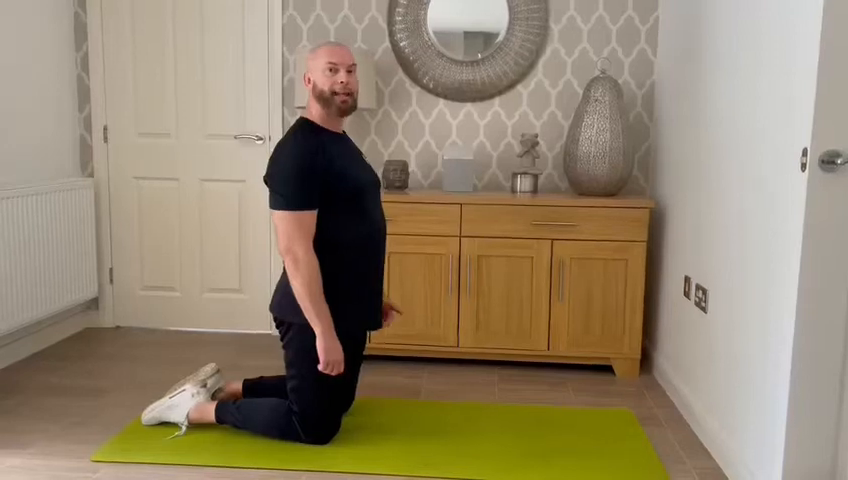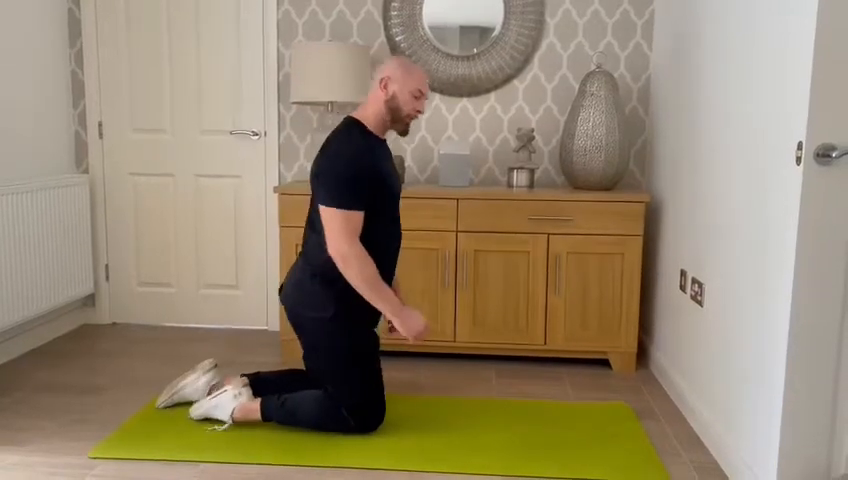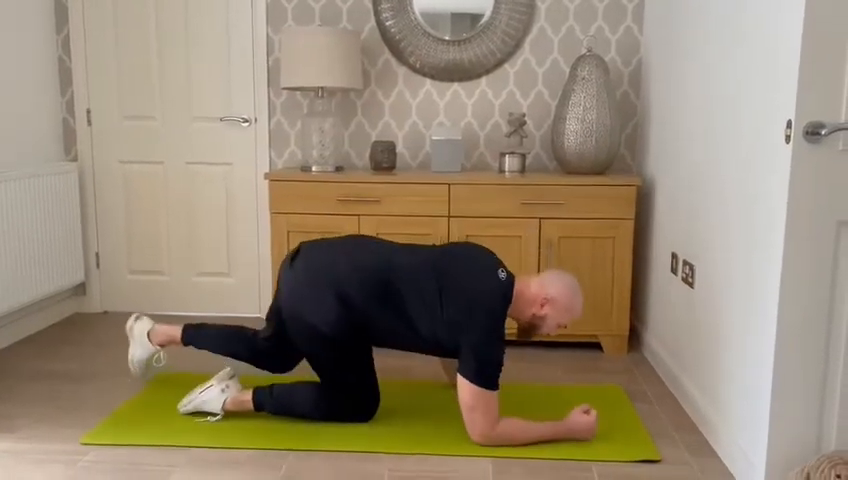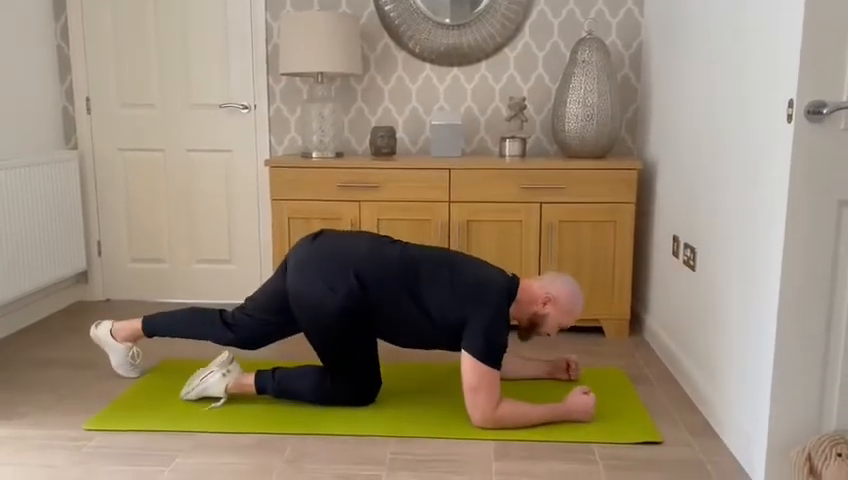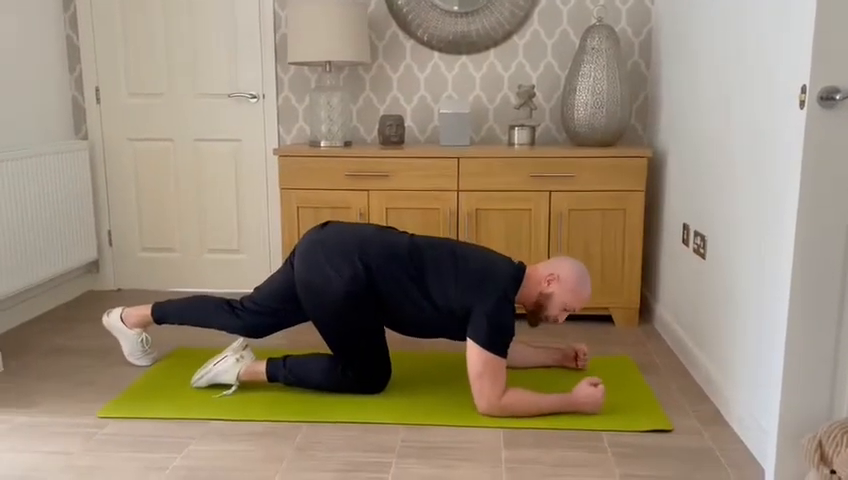
dt=1s
person 1, frame 1
left shoulder: (342, 143)
right shoulder: (298, 152)
right elbow: (296, 251)
left wrist: (372, 297)
right wrist: (325, 332)
left hip: (347, 308)
right hip: (316, 314)
left knee: (335, 402)
right knee: (315, 425)
left ankle: (224, 388)
right ankle: (198, 408)
person 1, frame 2
left shoulder: (372, 143)
right shoulder: (348, 152)
right elbow: (343, 248)
left wrist: (393, 295)
right wrist: (398, 311)
left hip: (332, 296)
right hip: (327, 302)
left knee: (332, 383)
right knee: (362, 412)
left ankle: (224, 384)
right ankle: (240, 406)
person 1, frame 3
left shoulder: (488, 266)
right shoulder: (484, 324)
right elbow: (484, 431)
left wrist: (465, 375)
right wrist: (567, 429)
left hip: (312, 263)
right hip: (321, 299)
left knee: (276, 353)
right knee: (356, 403)
left ankle: (156, 334)
right ankle: (234, 398)
person 1, frame 4
left shoulder: (494, 288)
right shoulder: (491, 308)
left elbow: (486, 362)
right elbow: (484, 412)
left wrist: (550, 368)
right wrist: (565, 410)
left hip: (319, 257)
right hip: (332, 282)
left knee: (240, 328)
right knee: (357, 388)
left ankle: (121, 332)
right ankle: (238, 382)
person 1, frame 5
left shoulder: (502, 276)
right shoulder: (497, 296)
left elbow: (494, 351)
right elbow: (490, 400)
left wrist: (558, 357)
right wrist: (572, 401)
left hip: (327, 250)
right hip: (339, 270)
left knee: (247, 316)
right knee: (368, 376)
left ankle: (132, 317)
right ankle: (250, 369)
